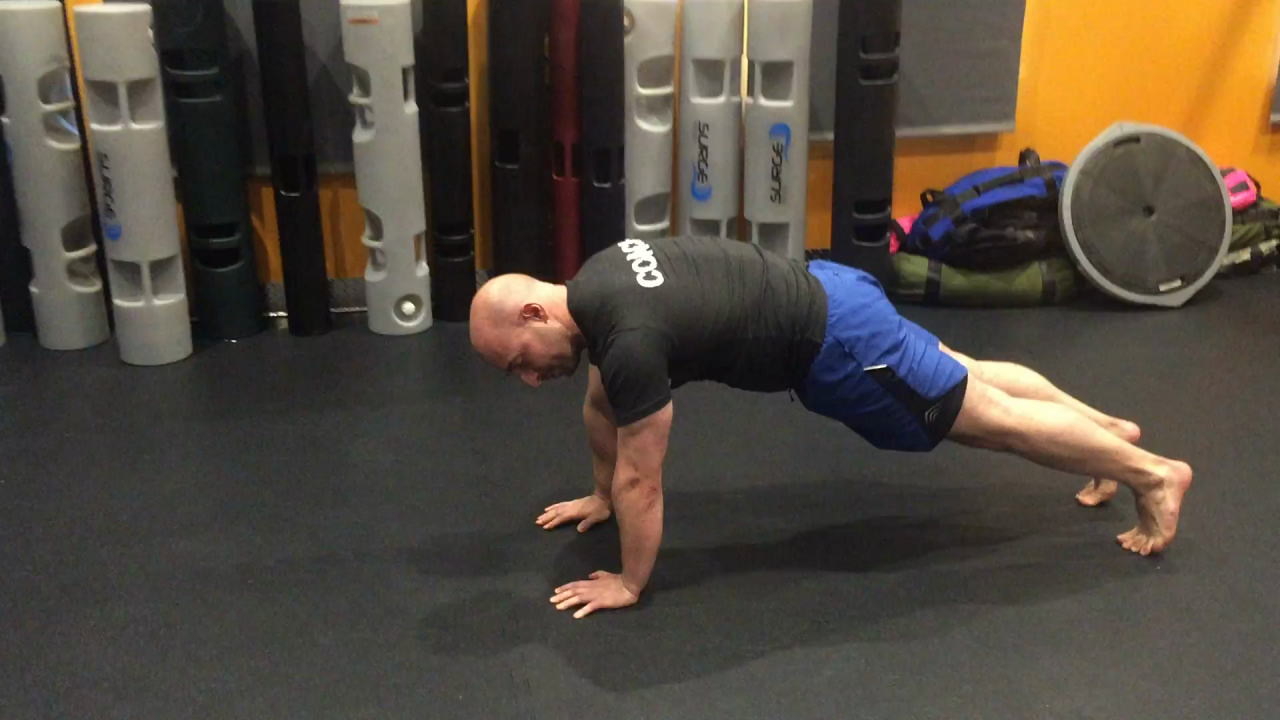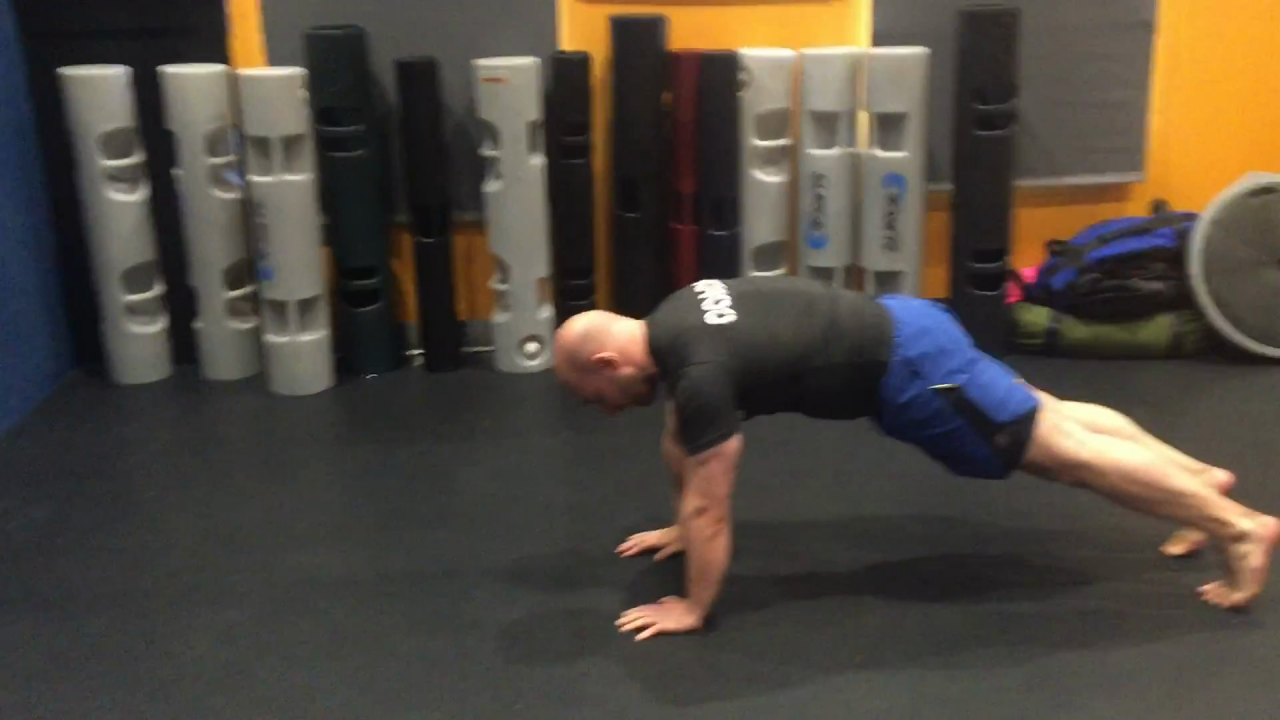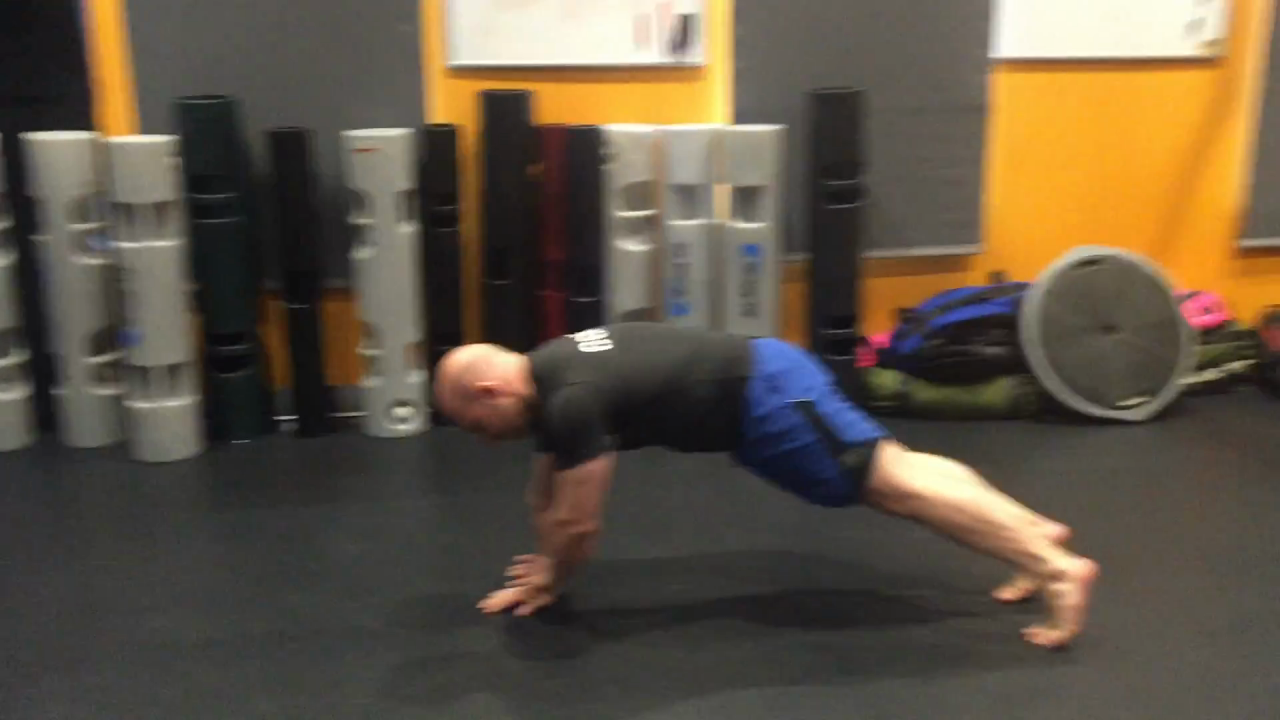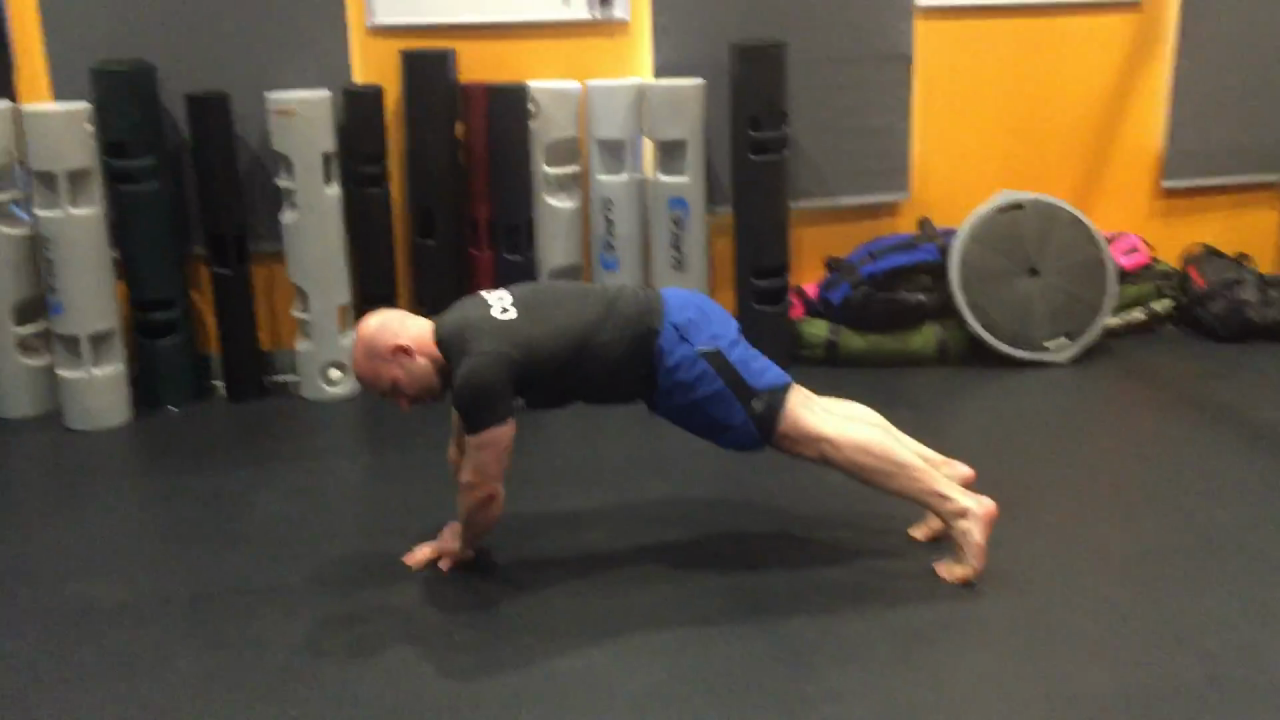
dt=0.7s
person 1, frame 1
left shoulder: (629, 336)
right shoulder: (592, 286)
left elbow: (641, 477)
right elbow: (601, 409)
left wrist: (630, 584)
right wrist: (602, 497)
left hip: (836, 345)
right hip: (822, 292)
left knee: (988, 419)
right knee: (968, 378)
left ankle: (1154, 475)
right ankle: (1110, 428)
person 1, frame 2
left shoulder: (699, 371)
right shoulder: (671, 325)
left elbow: (709, 505)
right elbow: (679, 445)
left wrist: (693, 609)
right wrist: (679, 528)
left hip: (906, 369)
right hip: (898, 327)
left knee: (1061, 450)
right knee: (1049, 415)
right ankle: (1203, 476)
person 1, frame 3
left shoulder: (573, 398)
right shoulder: (544, 378)
left elbow: (578, 522)
right elbow: (546, 495)
left wrist: (550, 578)
right wrist: (544, 573)
left hip: (766, 399)
right hip: (758, 383)
left knee: (896, 484)
right knee: (897, 465)
left ankle: (1055, 568)
right ankle: (1037, 531)
person 1, frame 4
left shoulder: (478, 365)
right shoulder: (457, 329)
left elbow: (485, 487)
right elbow: (465, 450)
left wrist: (462, 543)
right wrist: (463, 526)
left hip: (675, 350)
right hip: (670, 325)
left knee: (806, 429)
right knee: (807, 410)
left ankle: (960, 507)
right ankle: (945, 472)
